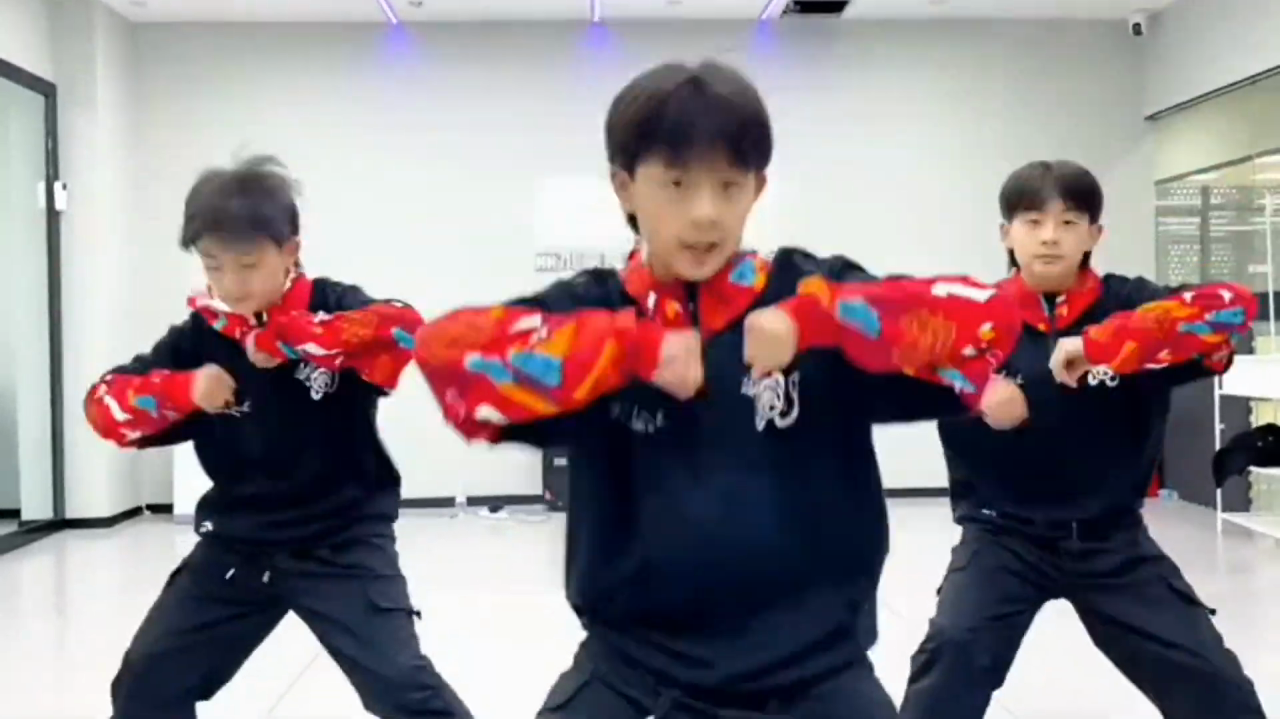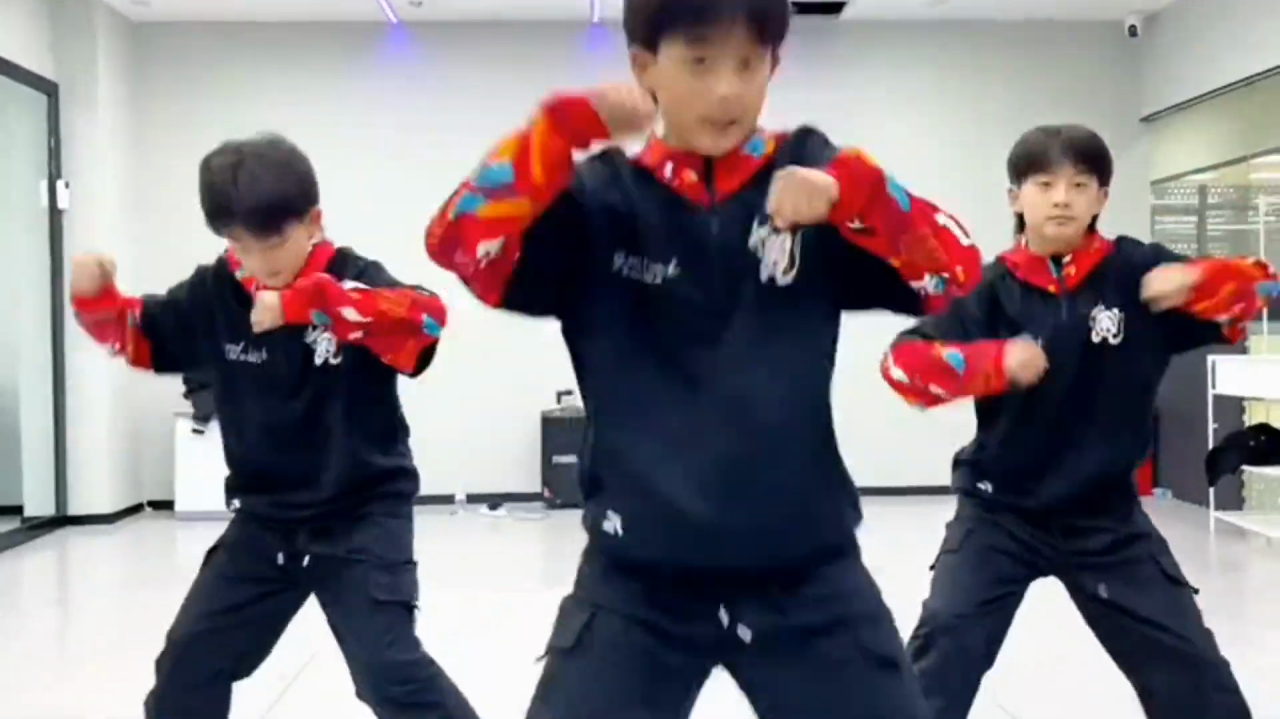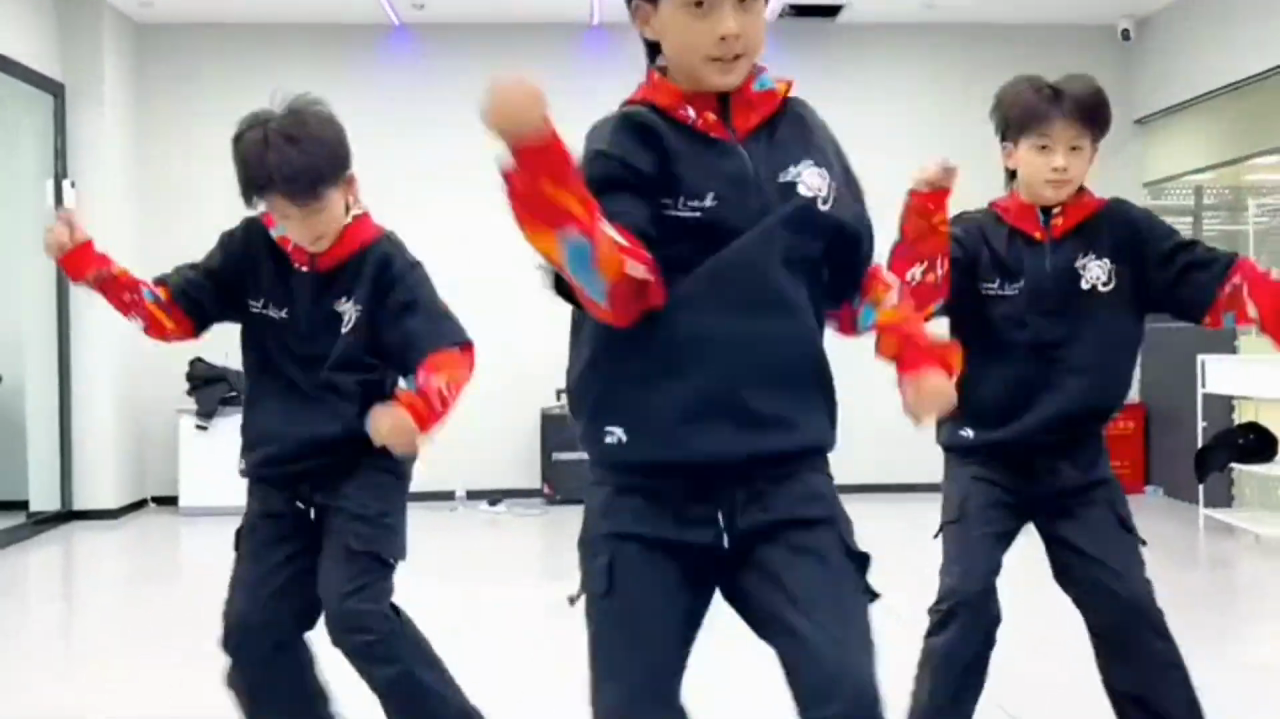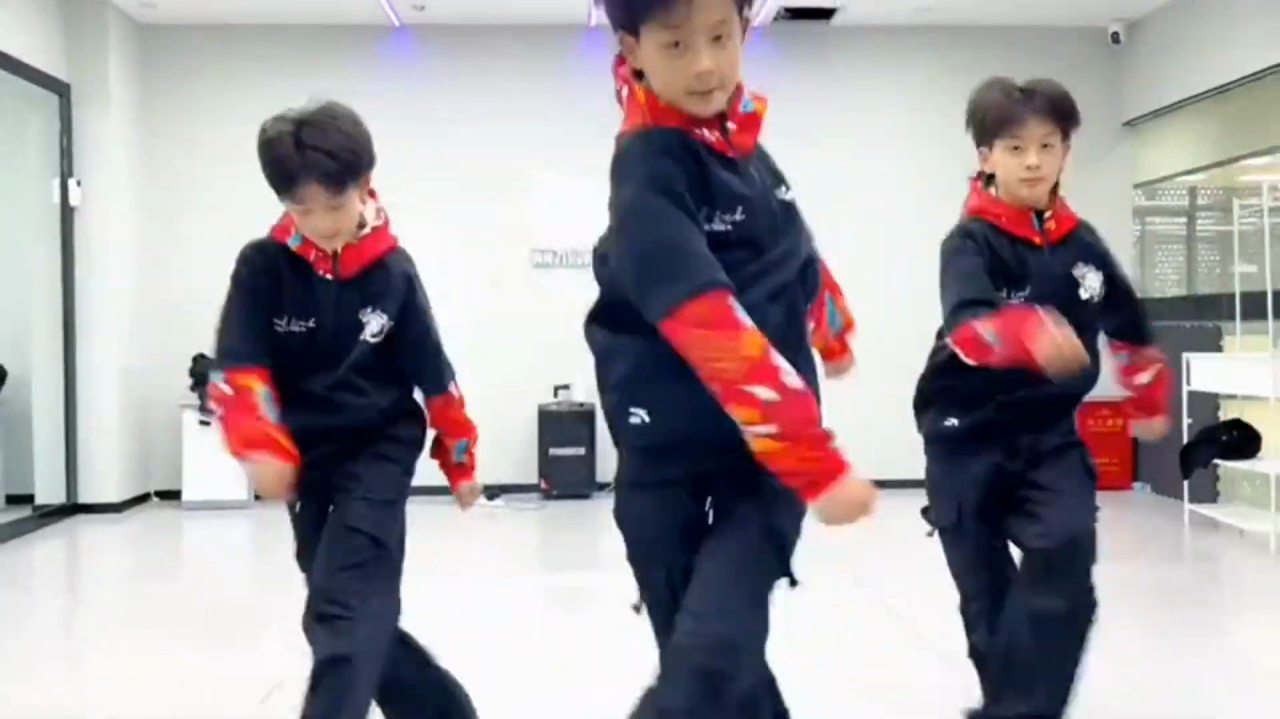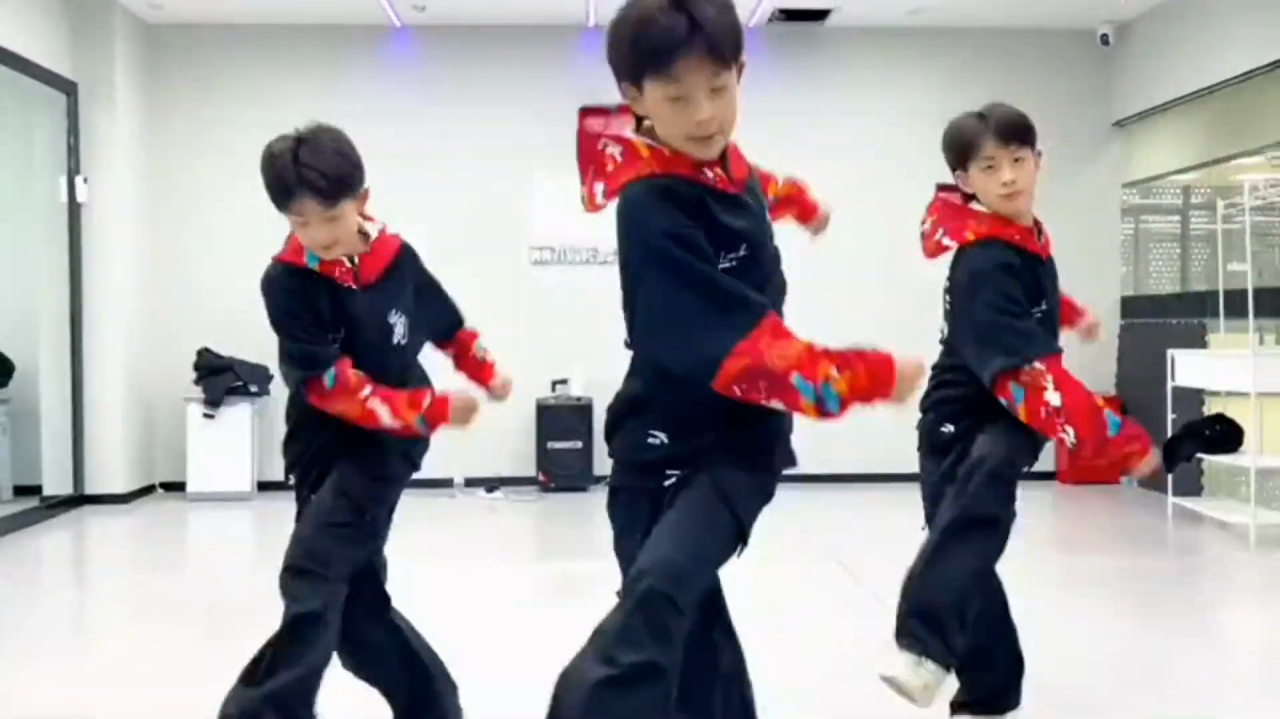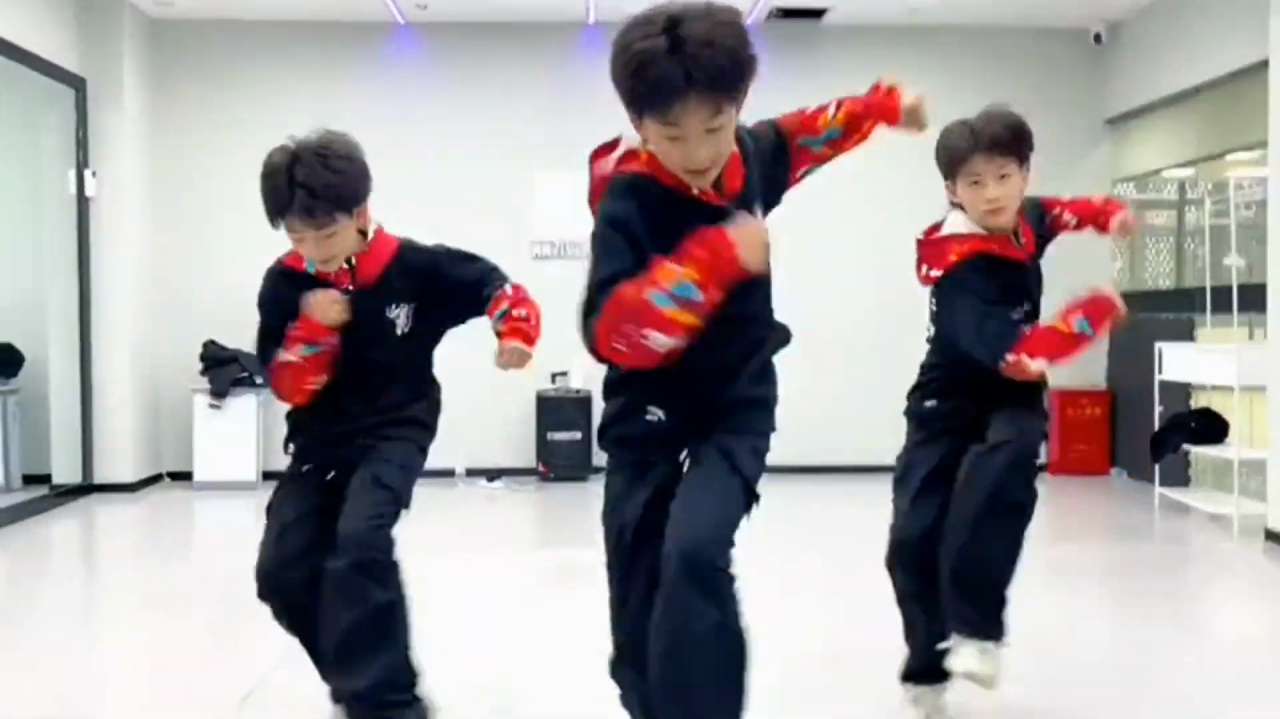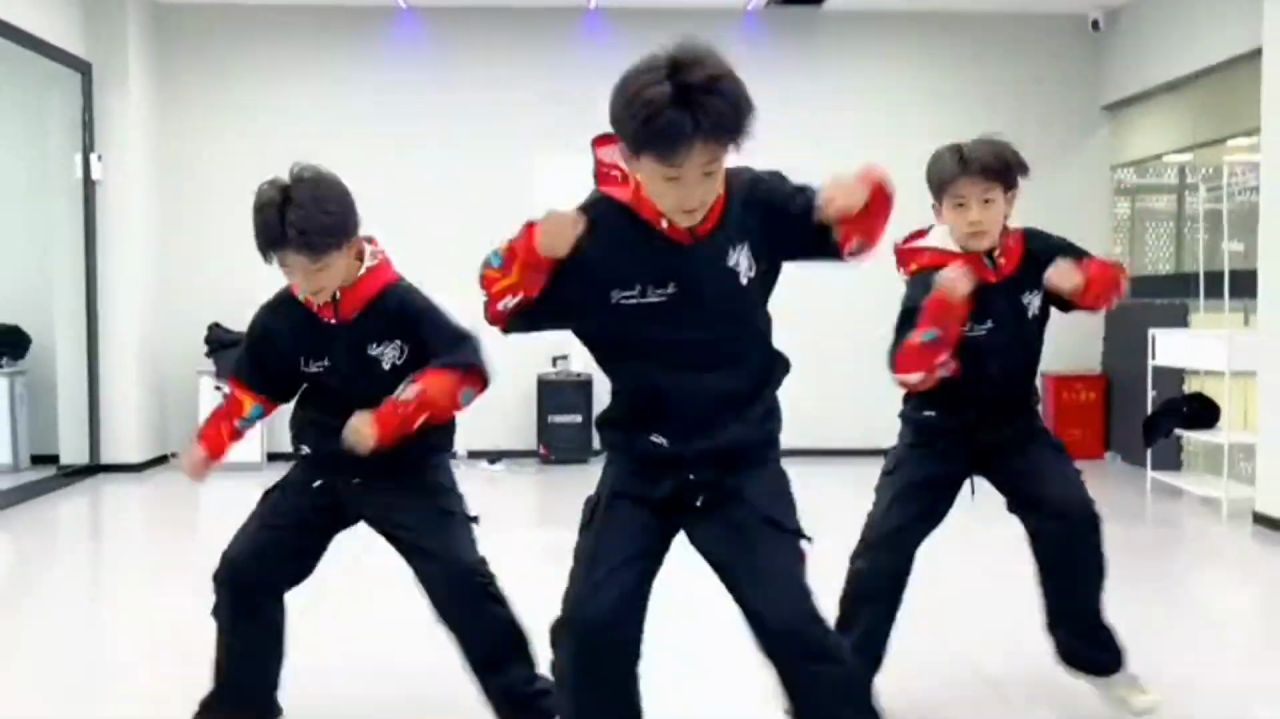
dt=0.1s
person 1, frame 1
left shoulder: (814, 298)
right shoulder: (592, 319)
left elbow: (986, 319)
right elbow: (449, 351)
left wrist: (816, 319)
right wrist: (632, 347)
person 1, frame 2
left shoulder: (810, 168)
right shoulder: (606, 193)
left elbow: (953, 272)
right elbow: (462, 246)
left wrist: (853, 195)
right wrist: (552, 138)
person 1, frame 3
left shoulder: (800, 133)
right shoulder: (630, 143)
left elbow: (856, 276)
right elbow: (617, 292)
left wrist: (916, 352)
left hip: (783, 478)
right hip: (645, 491)
person 1, frame 4
left shoulder: (736, 134)
right shoulder: (647, 162)
right elbow: (702, 320)
left wrist: (831, 325)
right wrist: (813, 461)
left hip: (766, 457)
right hip: (667, 452)
right knee: (697, 660)
person 1, frame 5
left shoulder: (718, 158)
right shoulder: (652, 210)
right elbow: (729, 353)
left wrist: (791, 196)
right wrist: (869, 376)
left hip: (739, 447)
right hip: (661, 450)
left knee: (663, 590)
right knee: (688, 636)
person 1, frame 6
left shoulder: (750, 153)
right shoulder: (629, 194)
left elbow: (803, 134)
right elbow: (617, 336)
left wrist: (881, 107)
right wrist: (717, 257)
left hip: (732, 416)
right hip: (648, 427)
left knee: (693, 559)
right knee: (639, 611)
person 1, frame 7
left shoulder: (753, 202)
right shoulder: (601, 224)
left elbow: (853, 230)
right elbow: (502, 305)
left wrist: (858, 199)
right wrist: (535, 250)
left hip: (740, 456)
right hip: (643, 456)
left knee: (789, 621)
right knee: (593, 622)
person 2, frame 1
left shoulder: (1129, 305)
left elbow: (1229, 308)
left wrist: (1107, 344)
left hip: (1107, 540)
right hip: (1003, 536)
right knee: (952, 656)
person 2, frame 2
left shoulder: (1133, 269)
right shoulder: (988, 287)
left elbow: (1247, 290)
right elbow: (906, 366)
left wrist: (1204, 279)
right wrist: (1001, 363)
left hip: (1103, 507)
right hip: (999, 505)
left knee: (1187, 664)
right knee: (948, 635)
person 2, frame 3
left shoulder: (1123, 229)
right shoulder: (975, 235)
left elbow: (1224, 279)
right elbow: (910, 299)
right wrist: (925, 210)
left hip: (1077, 462)
right hip: (983, 458)
left knee: (1127, 609)
right knee: (965, 605)
person 2, frame 4
left shoulder: (1080, 240)
right shoulder: (970, 240)
left elbow: (1130, 326)
right elbow: (971, 333)
left wrist: (1151, 402)
right wrist: (1028, 334)
left hip: (1047, 434)
right hip: (964, 432)
left knee: (1065, 556)
right knee: (983, 581)
person 2, frame 5
left shoulder: (1026, 238)
right shoulder: (981, 264)
right elbow: (1022, 375)
left wrist: (1065, 308)
right wrist: (1122, 442)
left hip: (1016, 420)
right hip: (958, 422)
right knee: (963, 565)
left ankle: (924, 644)
person 2, frame 6
left shoulder: (1027, 219)
right shoulder: (957, 264)
right elbow: (1018, 357)
left wrist: (1104, 213)
right wrist: (1092, 315)
left hip: (1012, 404)
right hip: (943, 413)
left knee: (1004, 467)
right knee: (912, 542)
left ankle: (977, 627)
person 2, frame 7
left shoulder: (1032, 251)
right shoulder: (930, 275)
left elbow: (1109, 282)
right elbow: (912, 374)
left wrist: (1080, 278)
right wrist: (946, 302)
left hip: (1011, 421)
right hip: (939, 427)
left knee: (1071, 514)
right knee: (885, 540)
left ankle: (1096, 659)
person 3, frame 1
left shoulder: (336, 309)
right shoulder: (197, 337)
left elbow: (404, 331)
right elbow: (108, 404)
left wrist: (292, 338)
right wrist: (183, 392)
left hip: (345, 540)
right hip: (241, 546)
person 3, frame 2
left shoulder: (351, 278)
right shoulder: (217, 291)
left elbow: (422, 322)
right elbow: (139, 337)
left wrist: (309, 300)
right wrist: (96, 292)
left hip: (364, 512)
right hip: (266, 518)
left knee: (389, 666)
right knee: (188, 667)
person 3, frame 3
left shoulder: (384, 260)
right shoulder: (249, 250)
left elbow: (449, 352)
right elbow: (170, 313)
left wrist: (411, 410)
right wrist: (83, 260)
left hip: (363, 472)
right hip: (280, 479)
left knee: (361, 620)
right knee: (255, 633)
person 3, frame 4
left shoulder: (392, 271)
right shoulder: (264, 264)
left elbow: (433, 375)
right elbow: (239, 370)
left wrist: (461, 461)
right wrist: (262, 447)
left hip: (377, 459)
right hip: (306, 464)
left knee: (349, 607)
right knee: (351, 609)
person 3, frame 5
left shoulder: (400, 264)
right shoulder: (286, 282)
left elbow: (447, 325)
right elbow: (328, 384)
left wrist: (484, 369)
right wrist: (428, 410)
left hip: (382, 451)
right hip: (322, 454)
left knee: (314, 575)
right knee: (352, 601)
person 3, frame 6
left shoulder: (408, 263)
right shoulder: (284, 285)
left elbow: (495, 284)
right elbow: (290, 385)
left wrist: (517, 333)
right wrist: (318, 328)
left hip: (393, 439)
right hip: (320, 444)
left knee: (358, 546)
right knee: (280, 572)
person 3, frame 7
left shoulder: (396, 301)
right shoulder: (282, 317)
left elbow: (462, 367)
right elbow: (251, 387)
left wrist: (387, 420)
right wrist: (211, 441)
left hip: (406, 460)
right hip: (324, 462)
left knee: (459, 574)
right knee: (244, 570)
